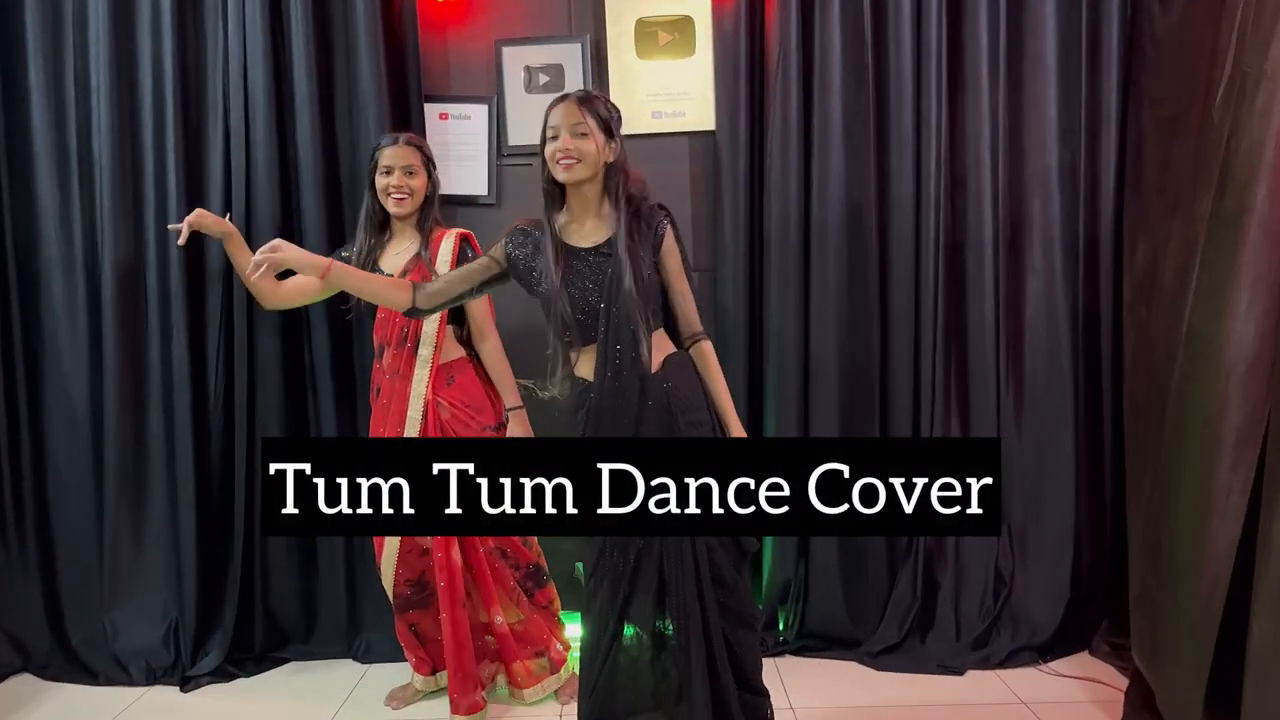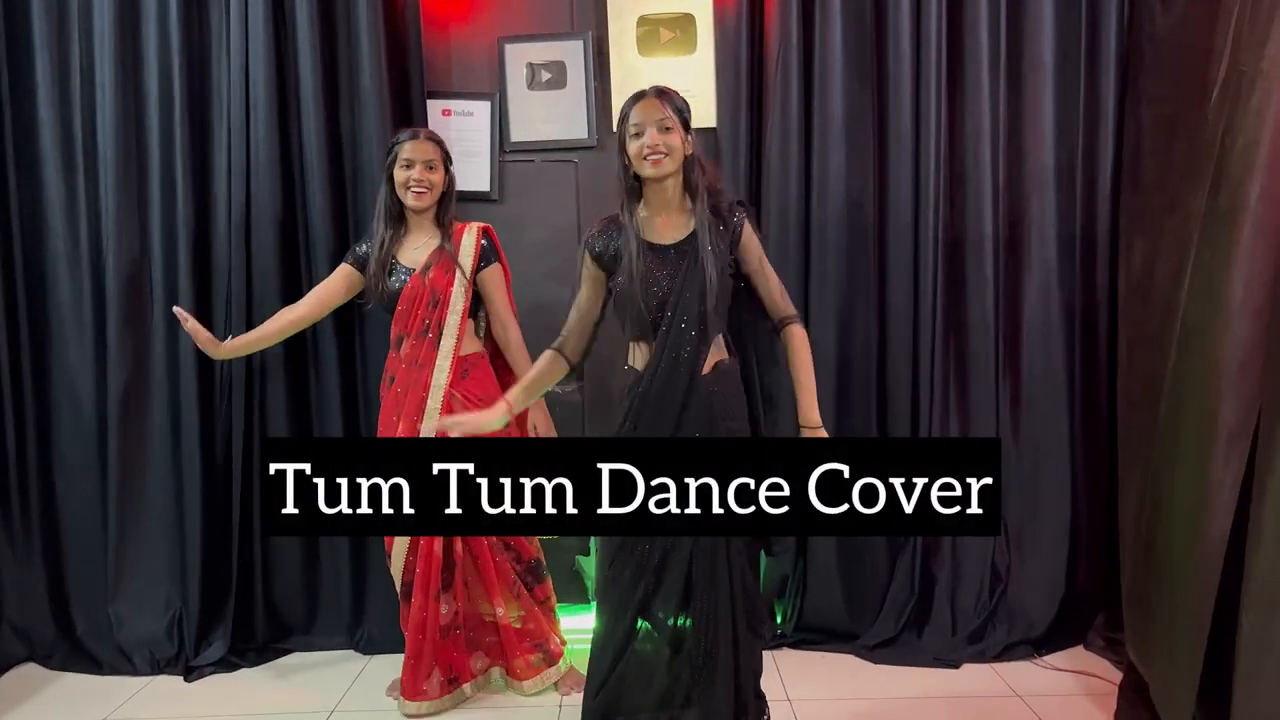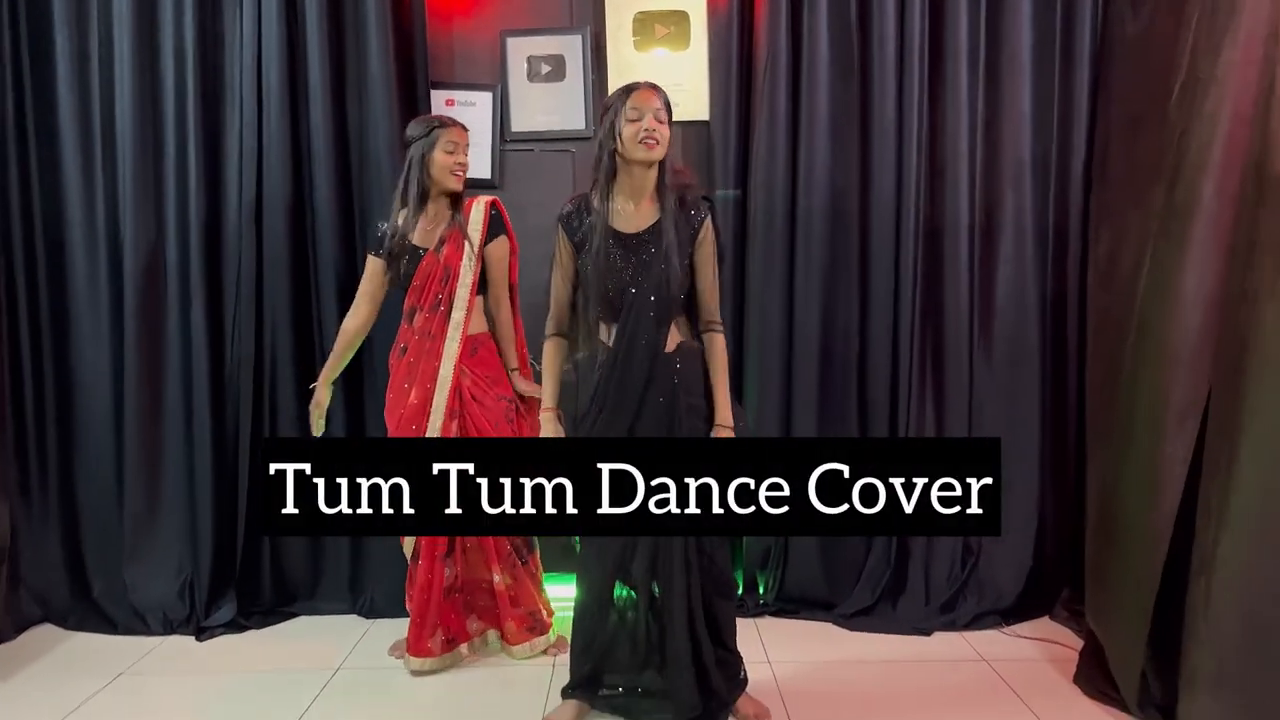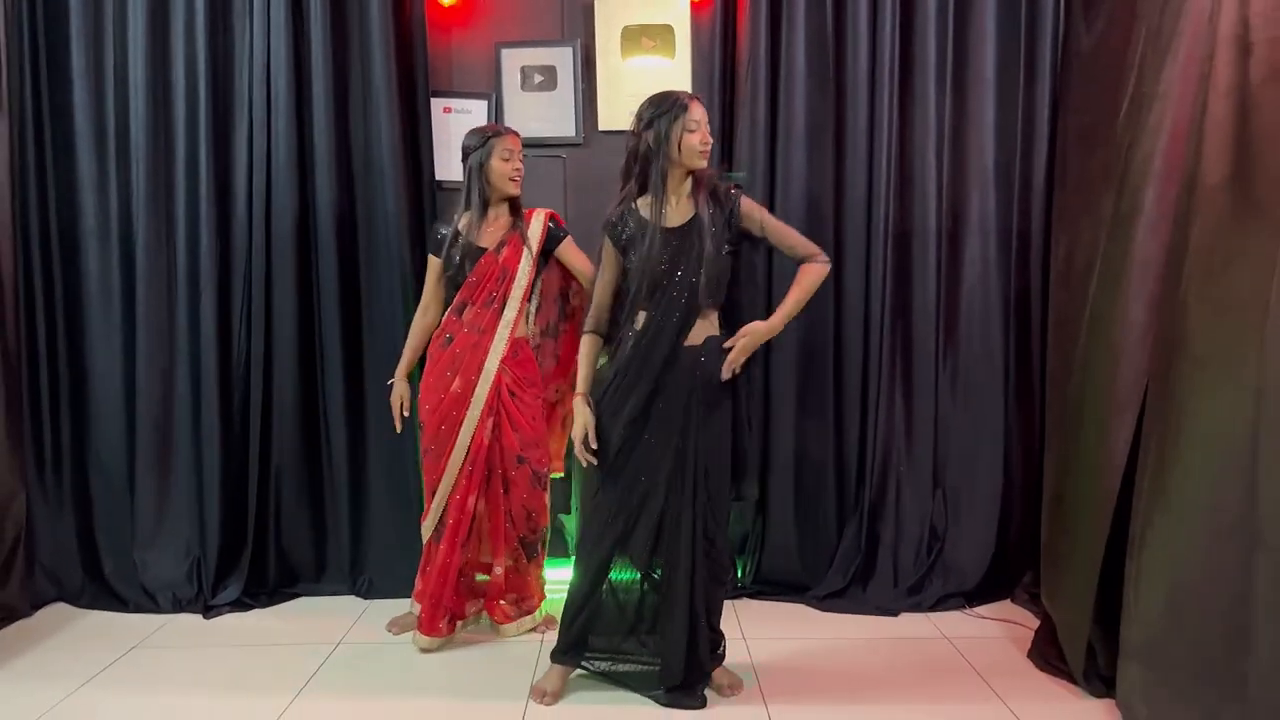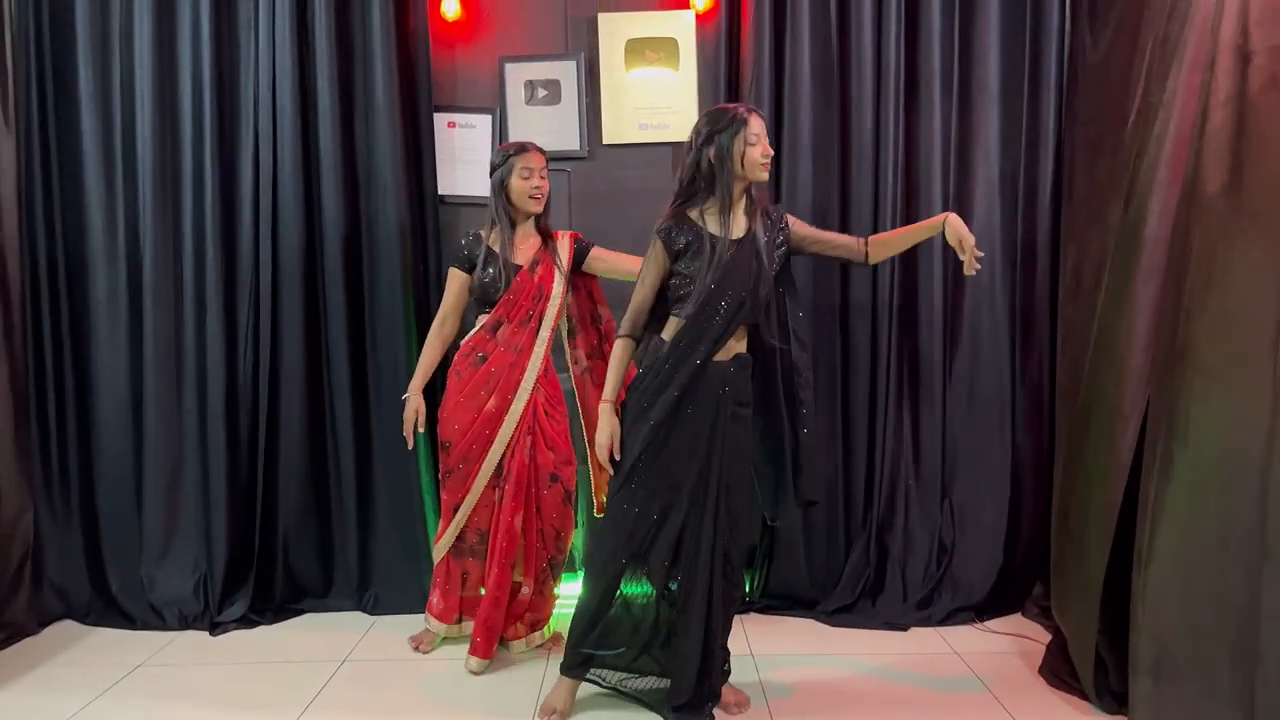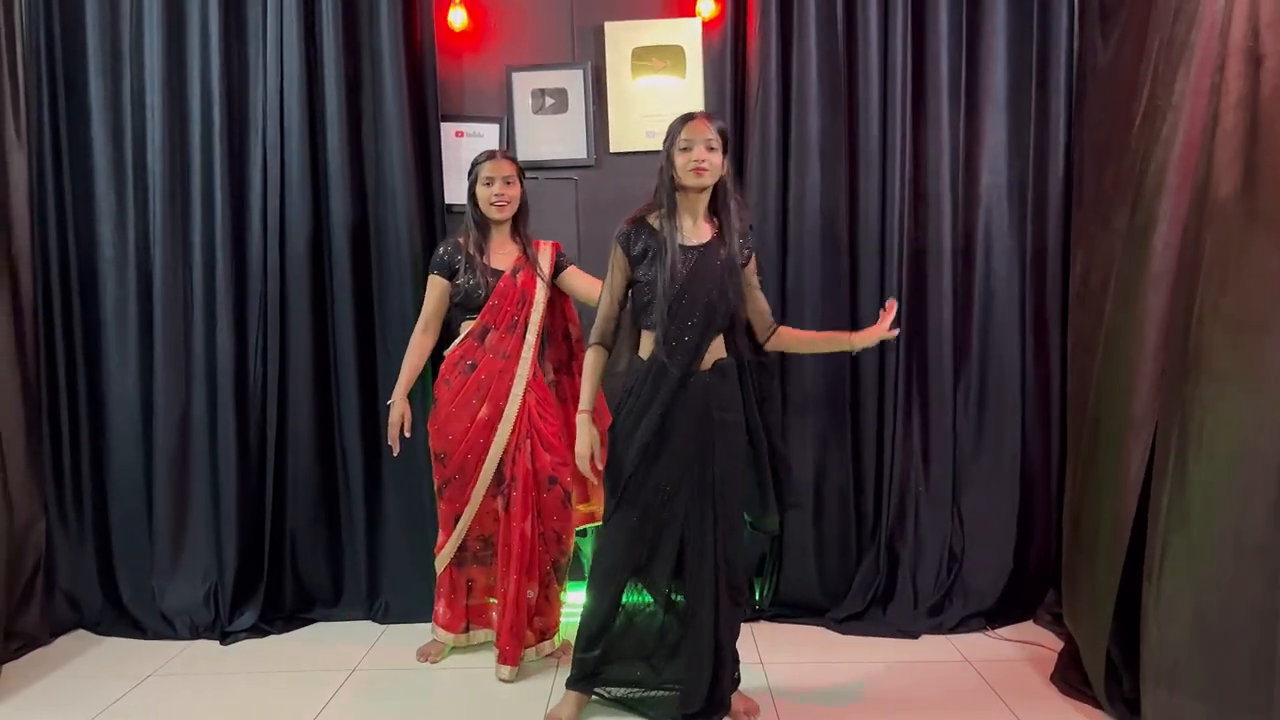
dt=0.5s
person 1, frame 1
left shoulder: (649, 224)
right shoulder: (529, 243)
left elbow: (693, 334)
right elbow: (420, 297)
left wrist: (735, 431)
right wrist: (312, 261)
left hip: (676, 409)
right hip: (604, 418)
left knee: (704, 572)
right knee: (616, 580)
person 1, frame 2
left shoulder: (726, 224)
right shoulder: (609, 239)
left elbow: (787, 322)
right elbow: (567, 346)
left wrist: (812, 423)
right wrist: (496, 413)
left hip: (713, 407)
right hip: (644, 413)
left knee: (722, 571)
right knee: (631, 572)
person 1, frame 3
left shoulder: (691, 215)
right shoulder: (579, 219)
left elbow: (711, 324)
right elbow: (559, 326)
left wrist: (724, 422)
right wrist: (548, 412)
left hip: (678, 386)
right hip: (606, 389)
left knee: (693, 538)
right knee: (608, 540)
person 1, frame 4
left shoulder: (724, 205)
right shoulder: (626, 223)
left elbow: (814, 260)
right elbow: (597, 320)
left wrist: (774, 322)
right wrist: (582, 398)
left hip: (706, 377)
right hip: (635, 378)
left knee: (699, 519)
right knee: (613, 516)
left ankle: (698, 655)
right ankle: (570, 652)
person 1, frame 5
left shoulder: (772, 226)
right shoulder: (679, 228)
left elbow: (862, 250)
right elbow: (632, 324)
left wrist: (940, 222)
right wrist: (608, 407)
left hip: (731, 394)
right hip: (664, 390)
left knee: (718, 536)
right knee: (626, 530)
right ankle: (577, 667)
person 1, frame 6
left shoulder: (736, 242)
right shoulder: (637, 235)
left elbow: (766, 333)
right elbow: (603, 335)
left wrist: (857, 340)
right wrist: (586, 416)
left hip: (717, 401)
right hip: (648, 400)
left knee: (714, 544)
right knee: (625, 542)
person 2, frame 1
left shoulder: (456, 246)
right shoulder: (361, 253)
left elbow: (486, 335)
right elbow: (273, 294)
left wrist: (515, 411)
right wrist: (225, 232)
left hip: (457, 404)
right hip: (394, 410)
left knee: (492, 538)
right knee: (407, 546)
left ankle: (544, 662)
right ankle: (434, 666)
person 2, frame 2
left shoulder: (474, 241)
right shoulder: (374, 251)
left elbow: (504, 326)
right elbow: (306, 309)
left wrist: (532, 398)
right wrist: (228, 347)
left hip: (471, 397)
right hip: (405, 402)
left knee: (496, 527)
right knee: (417, 536)
left ankle: (541, 655)
right ankle: (441, 663)
person 2, frame 3
left shoulder: (484, 215)
right shoulder: (392, 230)
left elbow: (500, 300)
right elbow: (362, 311)
left wrist: (515, 370)
right wrist: (325, 378)
left hip: (474, 370)
right hip: (414, 374)
left ankle: (523, 623)
right ankle: (440, 625)
person 2, frame 4
left shoulder: (540, 226)
right shoulder: (449, 233)
left elbow: (594, 280)
right elbow: (429, 309)
right wrist: (401, 374)
left hip: (512, 370)
right hip: (451, 368)
left knee: (517, 485)
right knee: (450, 484)
left ankle: (515, 603)
right ankle: (438, 601)
person 2, frame 5
left shoulder: (564, 249)
right shoulder: (475, 247)
left elbow: (641, 267)
right elbow: (445, 322)
right wrist: (416, 388)
left hip: (534, 389)
right hip: (475, 385)
left knee: (540, 501)
right knee: (468, 499)
left ankle: (522, 619)
right ankle: (449, 612)
person 2, frame 6
left shoulder: (544, 256)
right shoulder: (453, 254)
left elbow: (604, 294)
right elbow: (426, 327)
right wrist: (400, 393)
left hip: (525, 394)
right hip: (464, 392)
left knee: (539, 505)
right knee: (464, 507)
left ankle: (531, 628)
right ankle: (455, 623)
